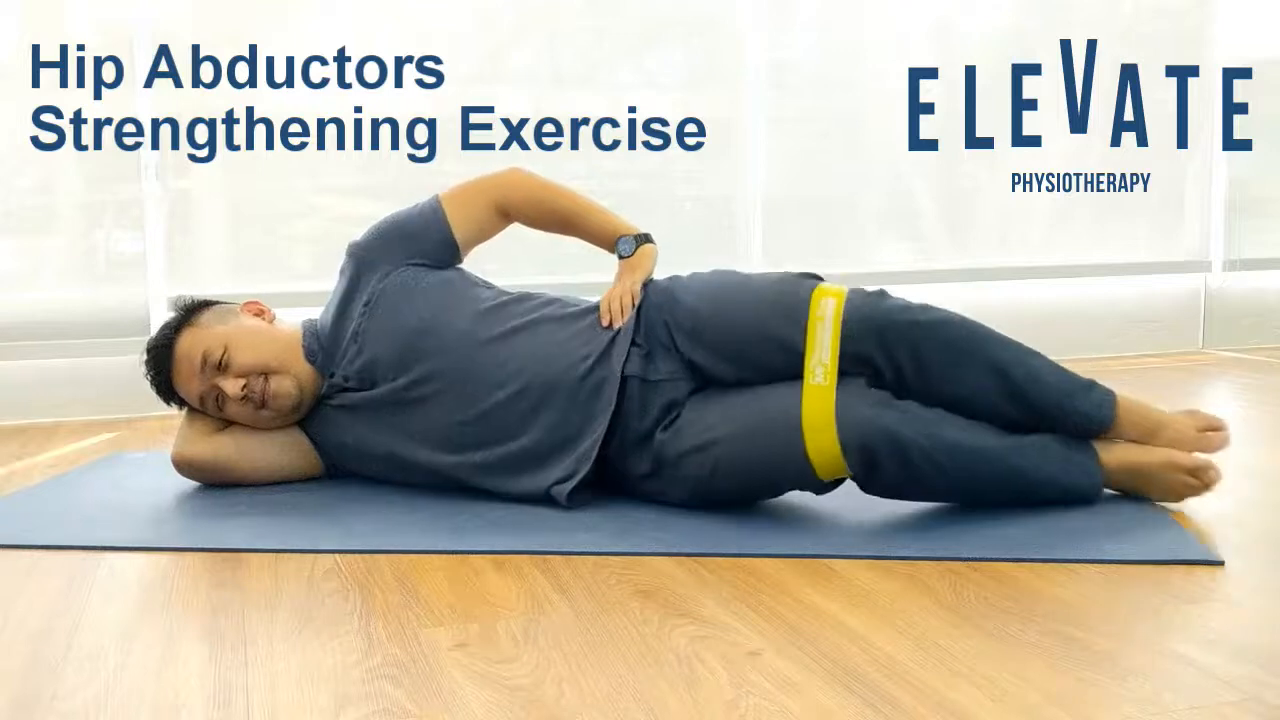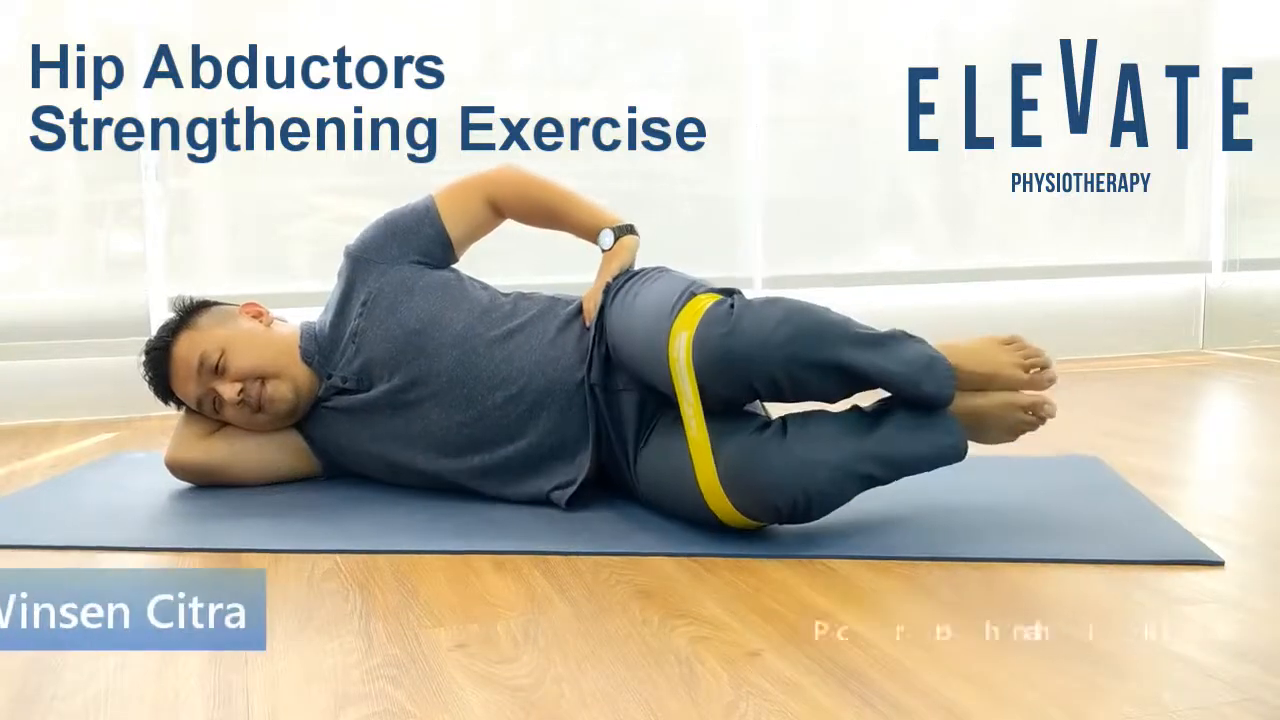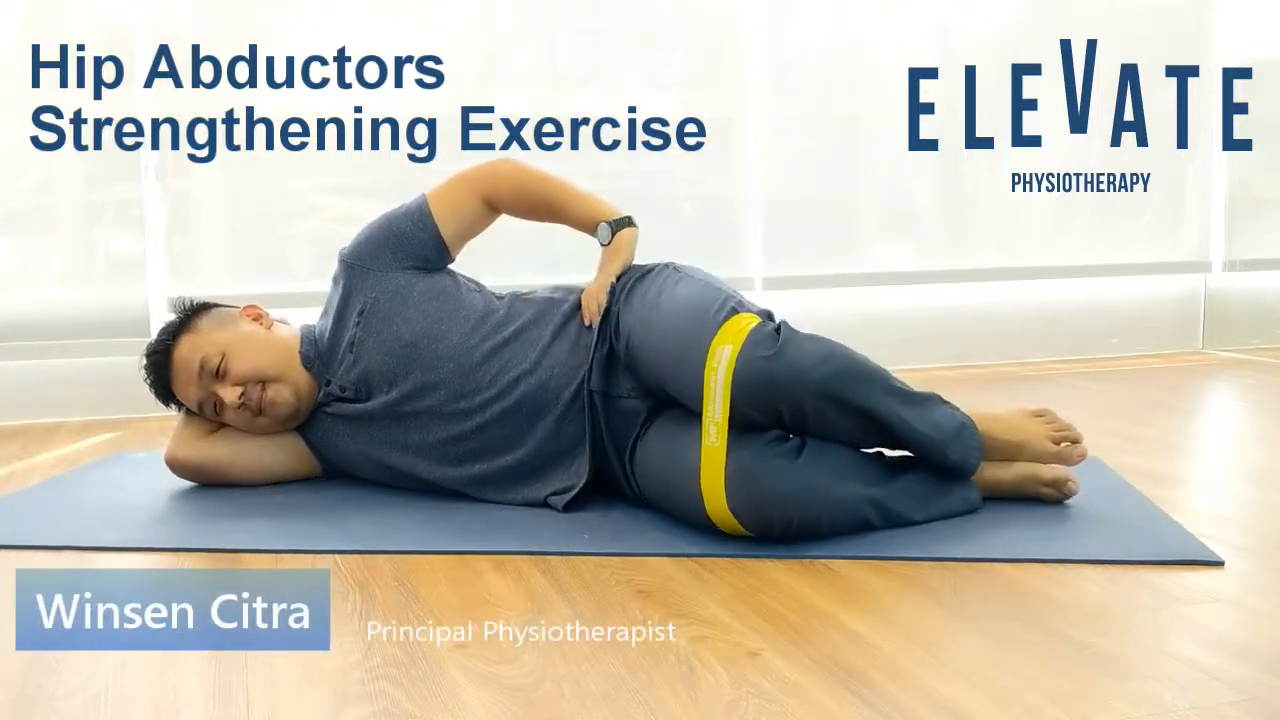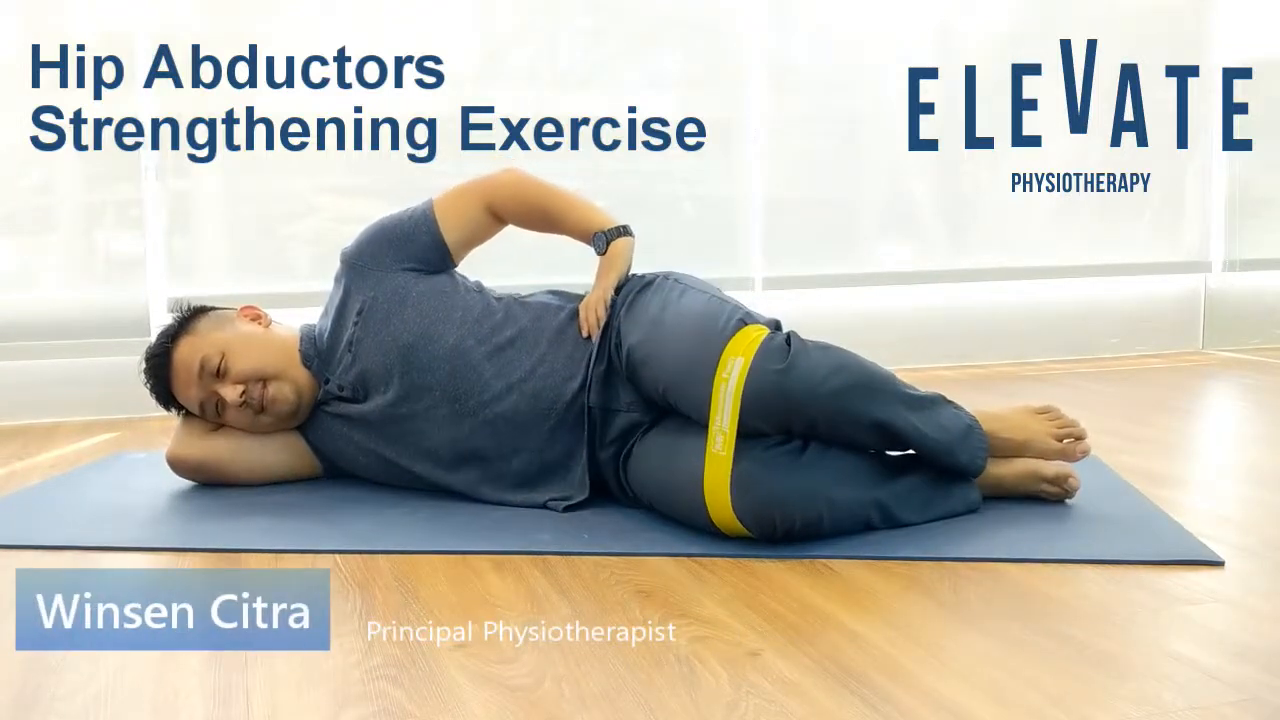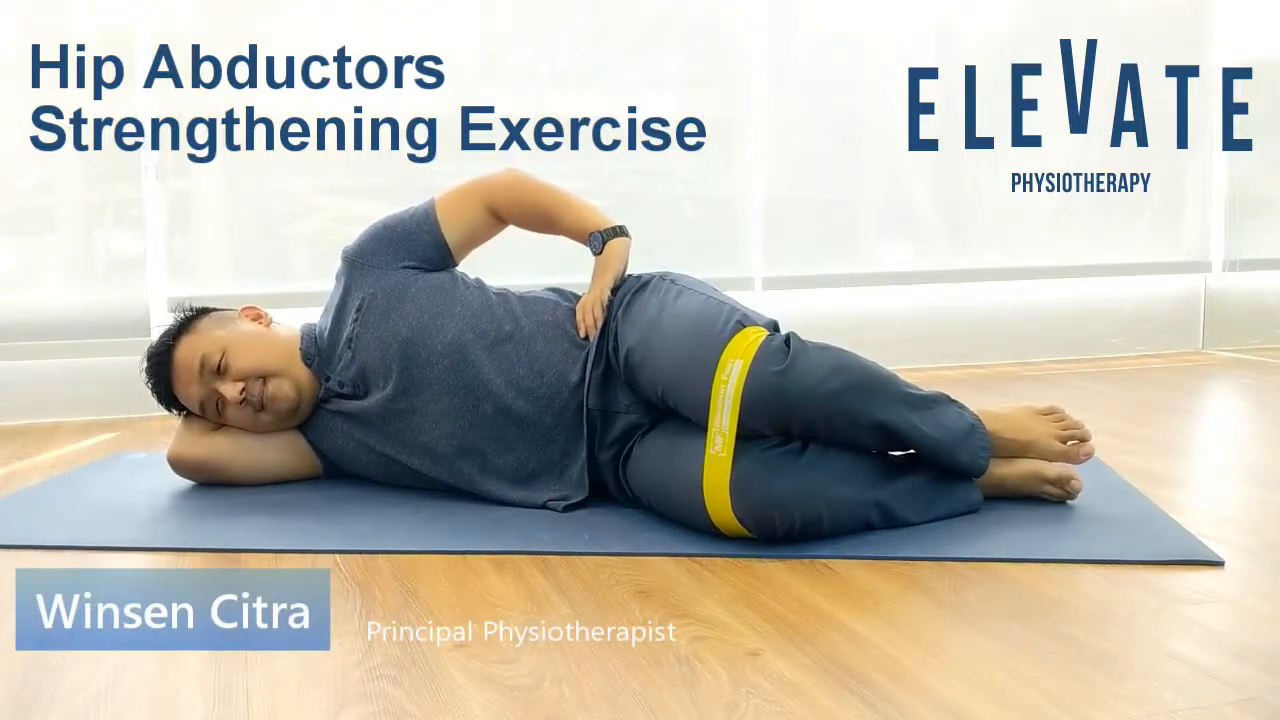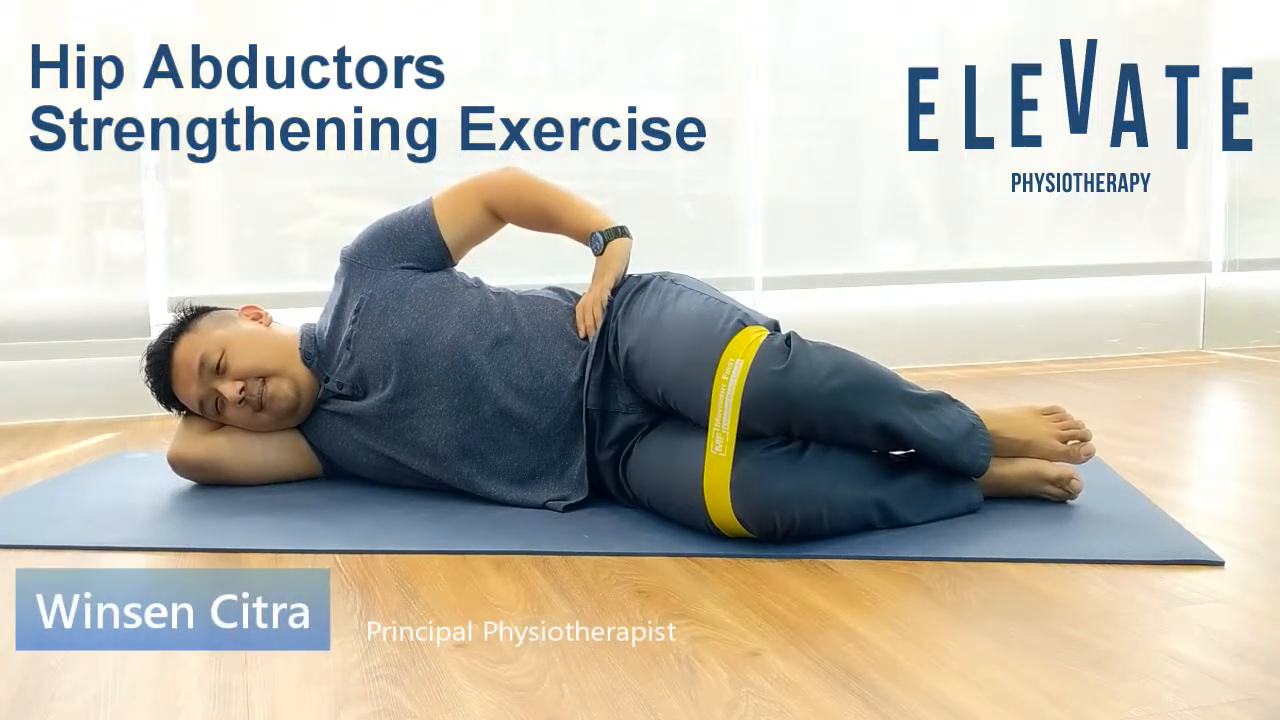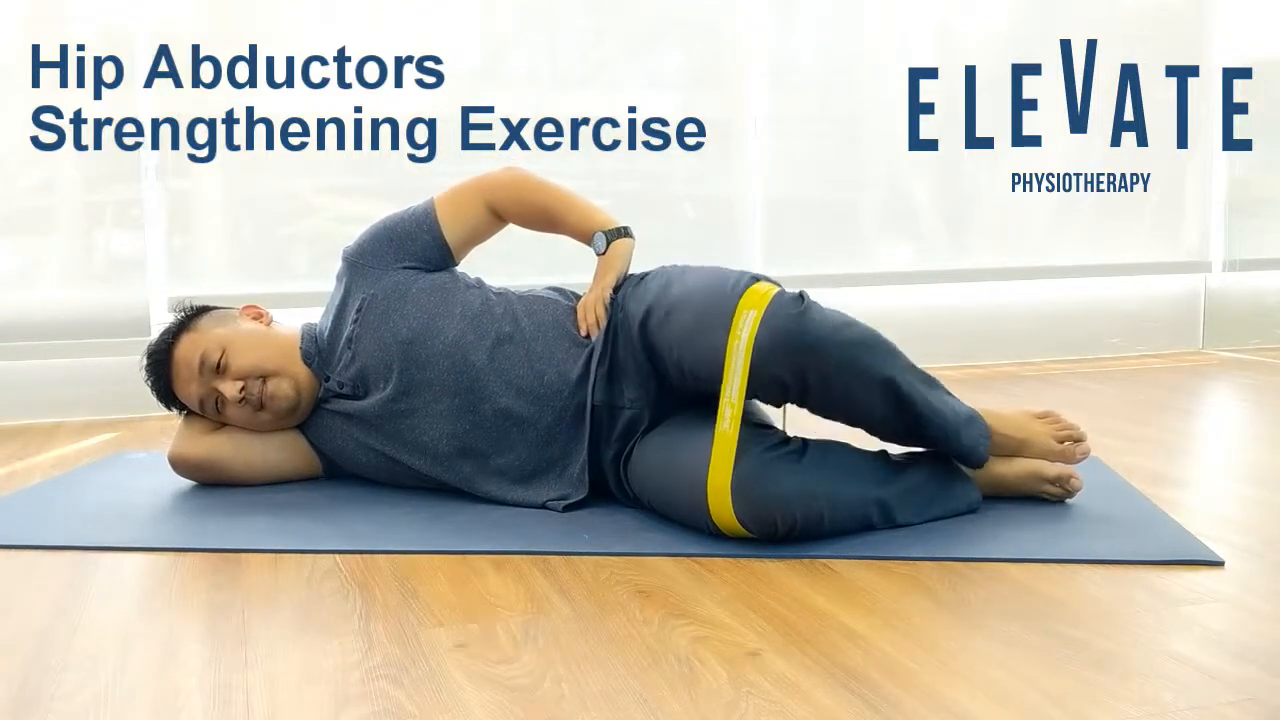
dt=0.7s
person 1, frame 1
left shoulder: (371, 273)
right shoulder: (330, 435)
left elbow: (506, 186)
left wrist: (632, 247)
left hip: (653, 339)
right hip: (649, 454)
left knee: (871, 331)
right knee: (866, 431)
left ankle: (1119, 415)
right ankle: (1103, 467)
person 1, frame 2
left shoulder: (371, 267)
right shoulder: (327, 435)
left elbow: (499, 184)
left wrist: (616, 236)
left hip: (627, 329)
right hip: (627, 453)
left knee: (725, 348)
right knee: (771, 477)
left ankle: (938, 370)
right ankle: (952, 424)
person 1, frame 3
left shoulder: (367, 272)
right shoulder: (327, 438)
left elbow: (493, 177)
left wrist: (613, 227)
left hip: (631, 325)
right hip: (628, 448)
left knee: (768, 368)
right knee: (767, 495)
left ankle: (963, 432)
right ankle: (970, 482)
person 1, frame 4
left shoulder: (370, 267)
right shoulder: (330, 437)
left elbow: (500, 188)
left wrist: (611, 239)
left hip: (636, 328)
right hip: (621, 452)
left knee: (778, 379)
right knee: (761, 499)
left ankle: (972, 430)
right ankle: (976, 480)
person 1, frame 5
left shoulder: (370, 268)
right shoulder: (329, 436)
left elbow: (501, 188)
left wrist: (607, 240)
left hip: (633, 330)
right hip: (620, 454)
left knee: (775, 379)
right knee: (757, 498)
left ankle: (973, 430)
right ankle: (981, 479)
person 1, frame 6
left shoulder: (367, 269)
right shoulder: (327, 438)
left elbow: (499, 187)
left wrist: (608, 238)
left hip: (630, 331)
right hip: (617, 456)
left knee: (771, 383)
right knee: (759, 498)
left ankle: (974, 433)
right ankle: (981, 479)
person 1, frame 7
left shoulder: (369, 270)
right shoulder: (325, 437)
left elbow: (503, 186)
left wrist: (612, 239)
left hip: (636, 336)
right hip: (625, 455)
left knee: (779, 330)
right knee: (768, 499)
left ankle: (974, 432)
right ankle: (974, 480)
